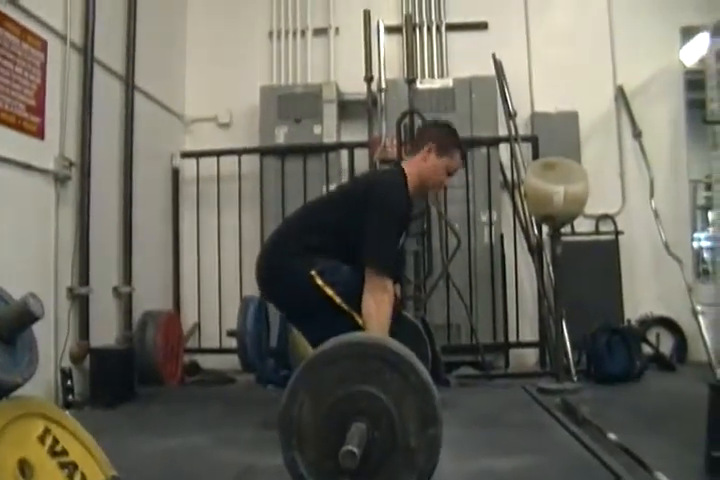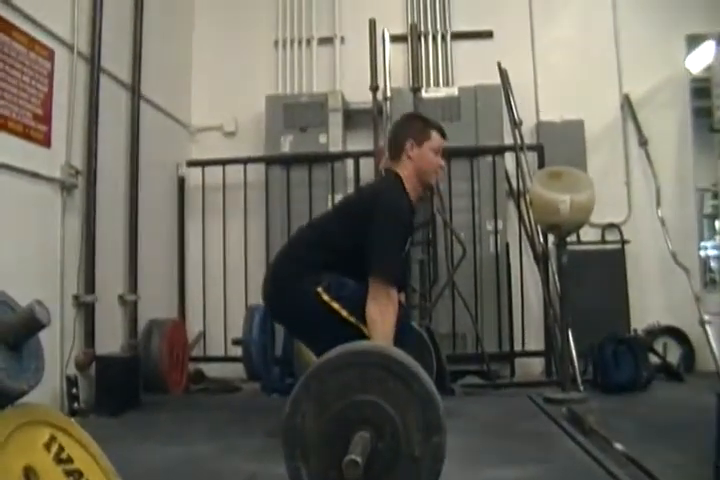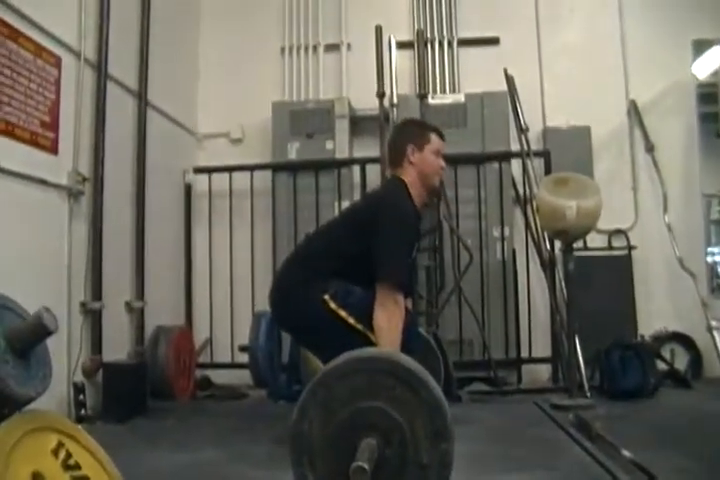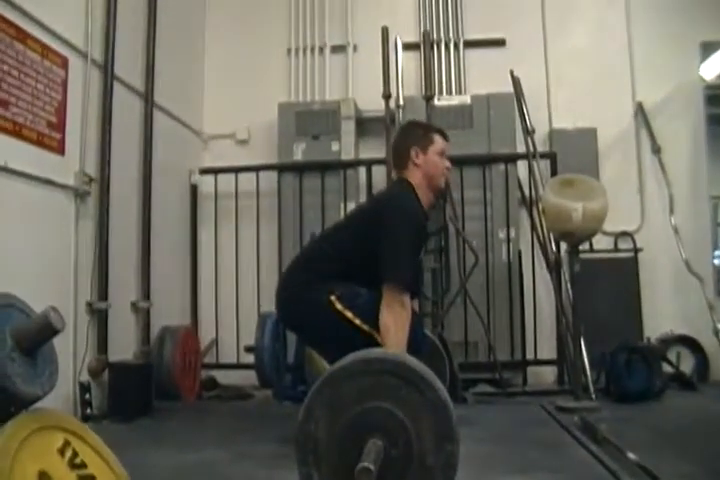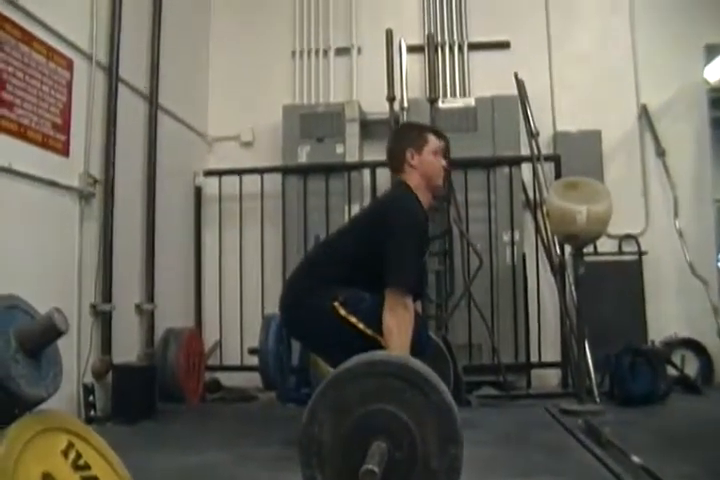
dt=0.3s
person 1, frame 1
left shoulder: (392, 190)
right shoulder: (389, 193)
left elbow: (385, 281)
right elbow: (377, 286)
left hip: (287, 264)
right hip: (292, 262)
person 1, frame 2
left shoulder: (392, 198)
right shoulder: (390, 203)
left elbow: (391, 290)
right elbow: (381, 294)
left hip: (294, 283)
right hip: (299, 282)
right knee: (390, 333)
person 1, frame 3
left shoulder: (398, 205)
right shoulder: (395, 208)
left elbow: (397, 296)
right elbow: (388, 300)
left hip: (300, 291)
right hip: (305, 290)
right knee: (400, 337)
person 1, frame 4
left shoulder: (403, 205)
right shoulder: (402, 209)
left elbow: (403, 297)
right elbow: (394, 301)
left hip: (306, 292)
right hip: (311, 292)
right knee: (406, 338)
person 1, frame 5
left shoulder: (404, 207)
right shoulder: (404, 212)
left elbow: (405, 300)
right elbow: (397, 304)
left hip: (310, 299)
right hip: (314, 299)
right knee: (411, 340)
